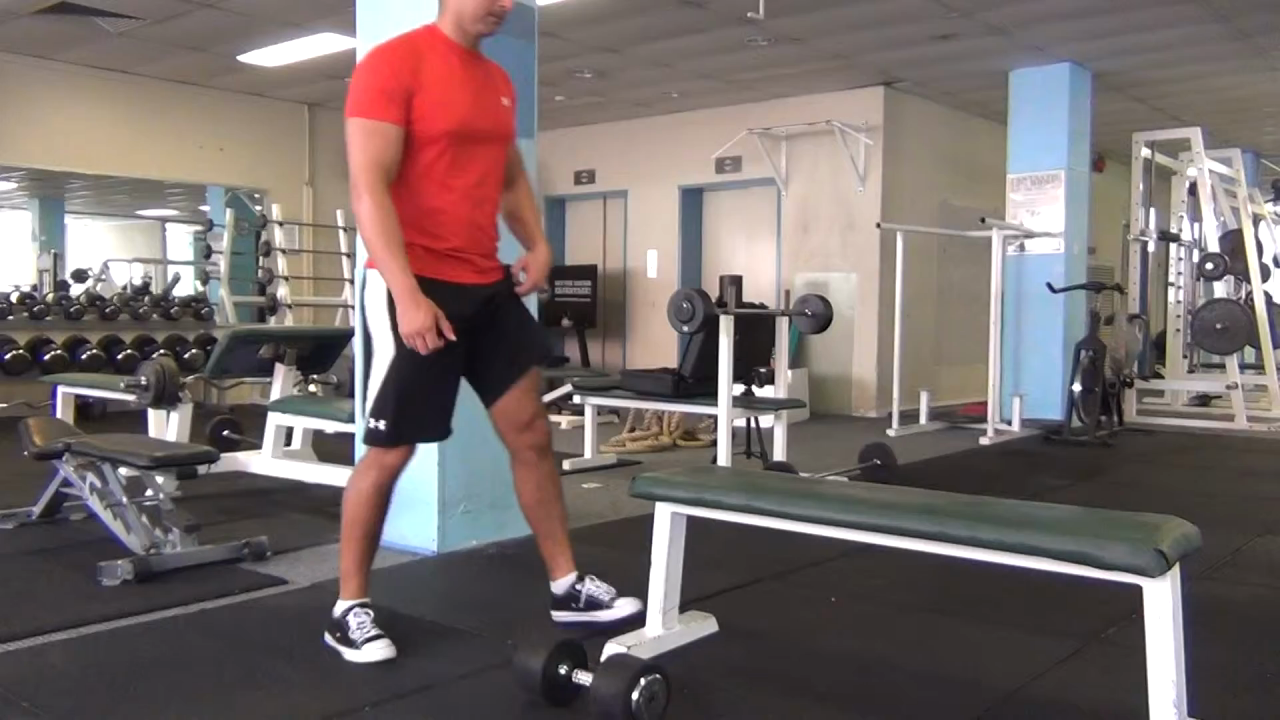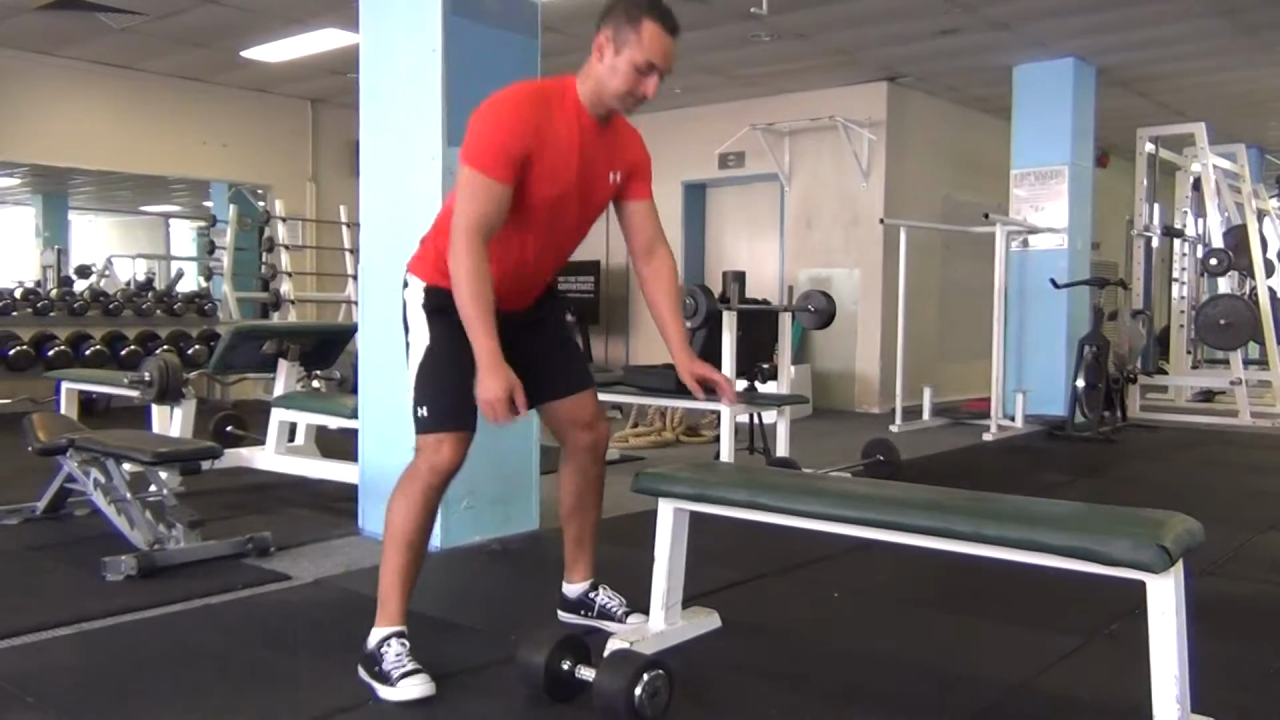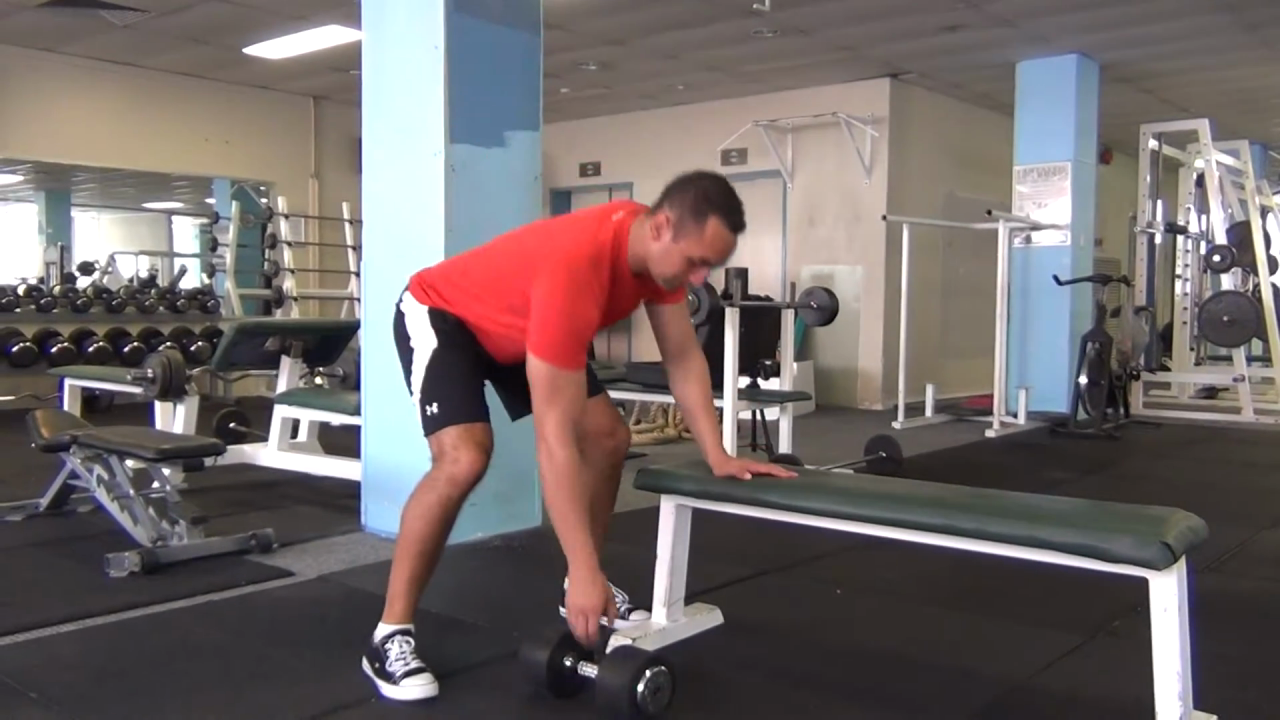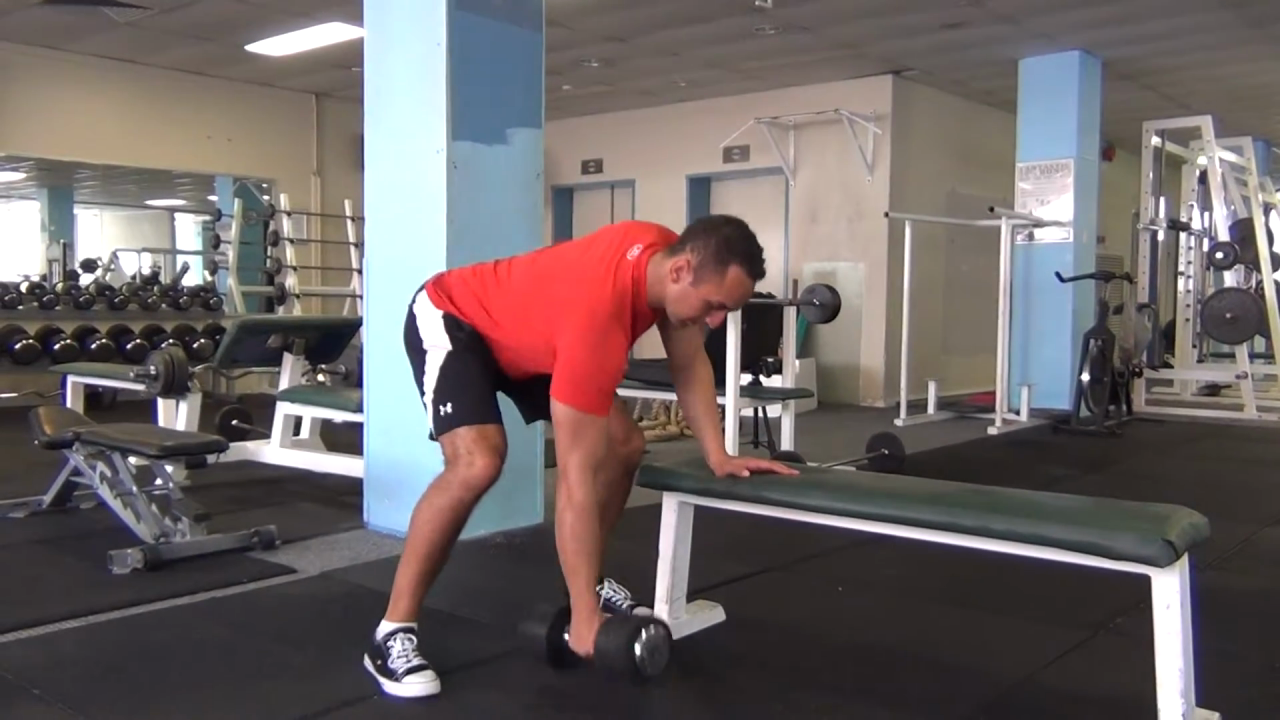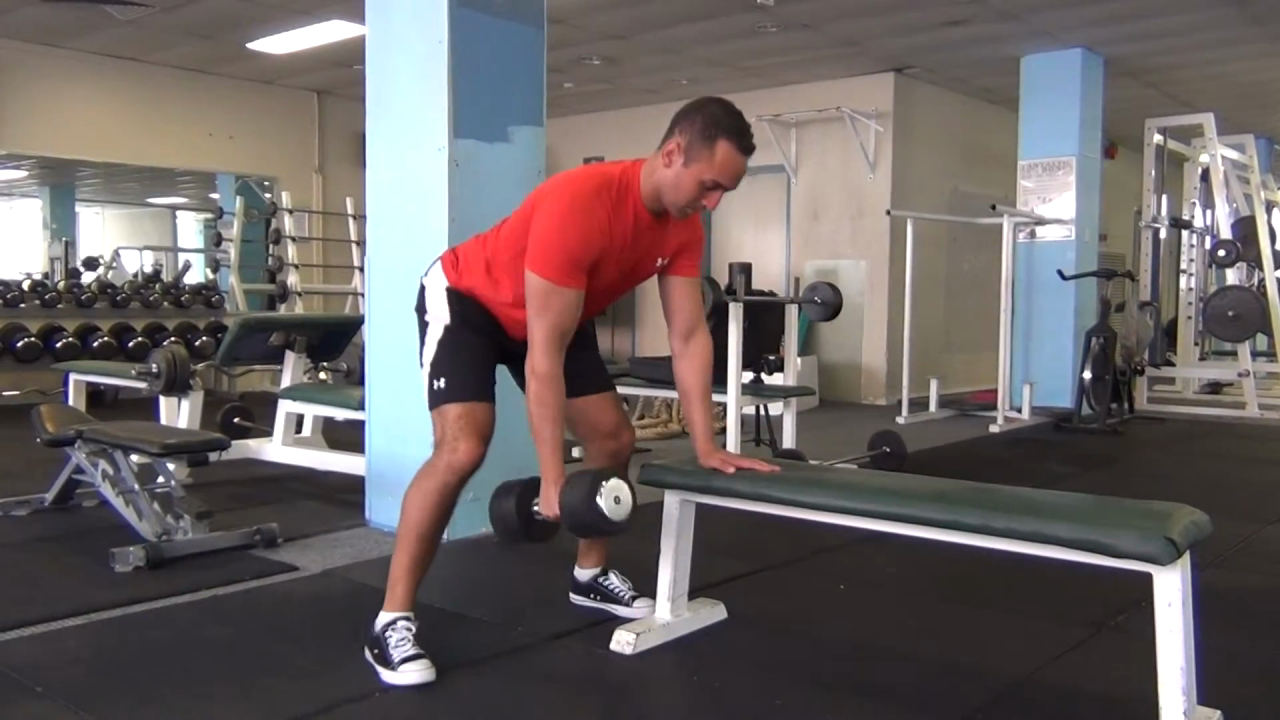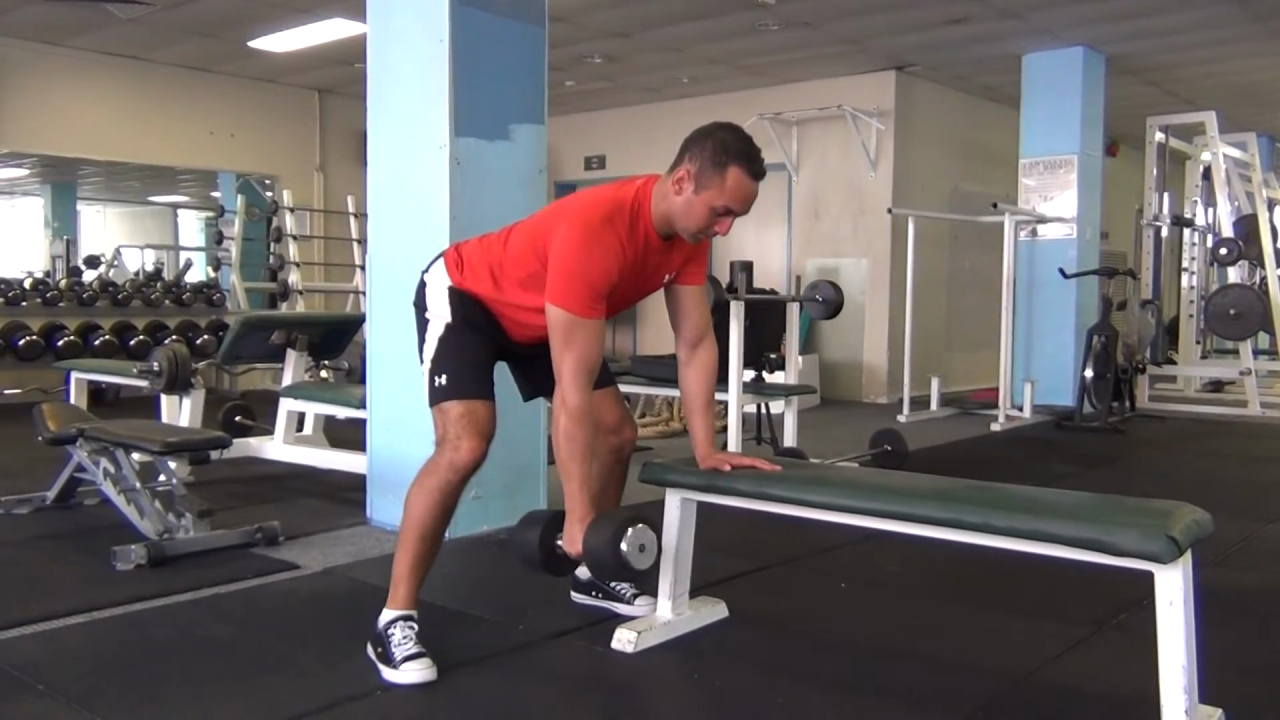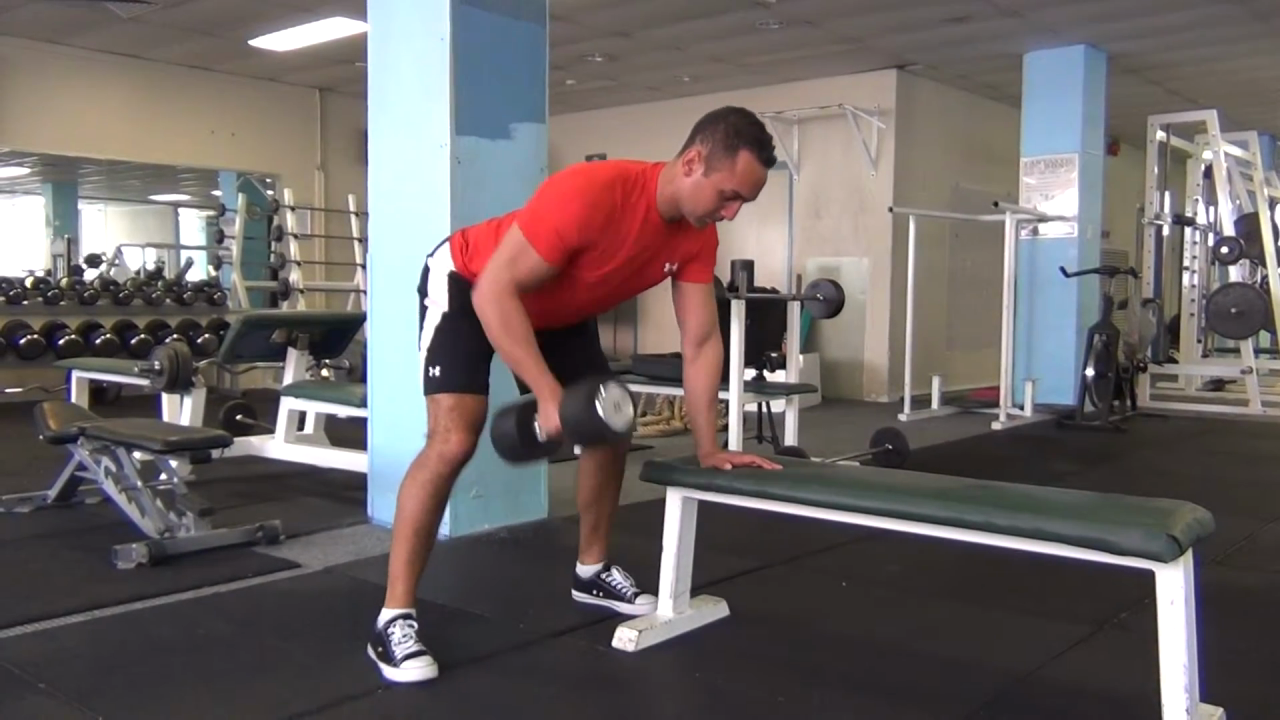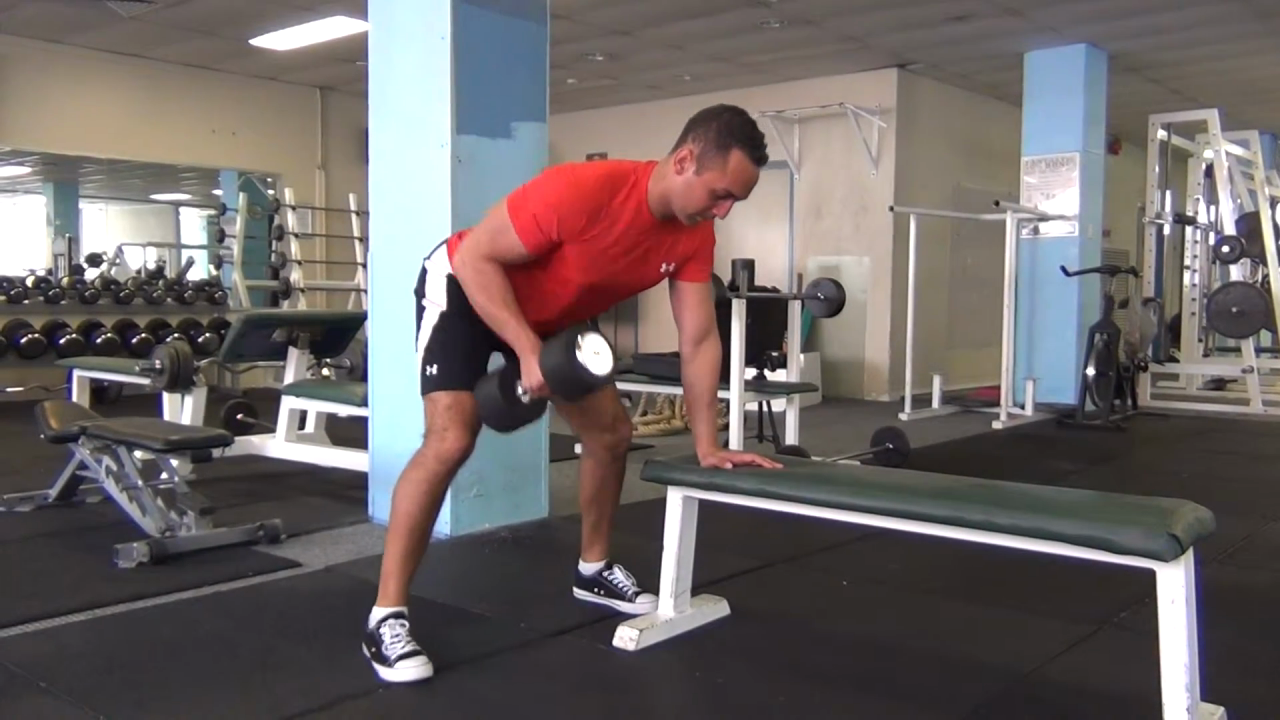
dt=0.5s
person 1, frame 1
left shoulder: (497, 77)
right shoulder: (392, 65)
left elbow: (512, 175)
right elbow: (369, 187)
left wrist: (538, 246)
right wrist: (405, 292)
left hip: (485, 282)
right hip: (416, 287)
left knee: (530, 428)
right knee: (389, 449)
left ankle: (566, 585)
right ankle: (349, 608)
person 1, frame 2
left shoulder: (626, 146)
right shoulder: (513, 114)
left elbow: (650, 250)
right elbow: (468, 241)
left wrist: (682, 353)
right wrist: (489, 359)
left hip: (529, 298)
right hip: (447, 289)
left knee: (587, 431)
right knee: (442, 452)
left ankle: (578, 590)
right ankle: (386, 633)
person 1, frame 3
left shoulder: (657, 243)
right shoulder: (573, 272)
left elbow: (683, 357)
right elbow: (555, 439)
left wrist: (717, 454)
right wrist: (588, 575)
left hip: (514, 327)
right hip: (440, 314)
left knee: (609, 438)
right knee: (463, 459)
left ankle: (576, 588)
right ankle: (391, 633)
person 1, frame 4
left shoulder: (667, 255)
right shoulder: (596, 318)
left elbow: (690, 364)
right elbow: (577, 480)
left wrist: (718, 456)
right wrist: (584, 617)
left hip: (523, 330)
right hip: (450, 321)
left knee: (624, 445)
right knee: (478, 463)
left ankle: (588, 581)
right ankle: (393, 632)
person 1, frame 5
left shoulder: (683, 226)
right shoulder: (577, 203)
left elbow: (688, 336)
right elbow: (544, 354)
left wrist: (706, 447)
right wrist: (552, 481)
left hip: (558, 309)
right hip: (465, 298)
left knee: (614, 439)
right knee: (464, 448)
left ankle: (589, 575)
right ankle: (393, 620)
person 1, frame 6
left shoulder: (689, 233)
right shoulder: (593, 231)
left elbow: (695, 343)
right elbow: (574, 388)
left wrist: (706, 449)
right wrist: (577, 516)
left hip: (542, 316)
right hip: (462, 295)
left knee: (616, 434)
right knee: (465, 446)
left ankle: (591, 575)
right ankle: (395, 619)
person 1, frame 7
left shoulder: (698, 235)
right shoulder: (593, 193)
left elbow: (701, 340)
right elbow: (493, 292)
left wrist: (707, 447)
right wrist: (547, 397)
left hip: (556, 310)
right hip: (466, 286)
right knee: (453, 441)
left ankle: (591, 571)
right ankle: (395, 617)
person 1, frame 8
left shoulder: (693, 234)
right shoulder: (582, 189)
left elbow: (699, 339)
right elbow: (473, 256)
left wrist: (707, 446)
right wrist: (528, 351)
left hip: (555, 314)
right hip: (466, 289)
left knee: (612, 433)
right knee: (451, 440)
left ankle: (593, 568)
right ankle: (387, 615)
